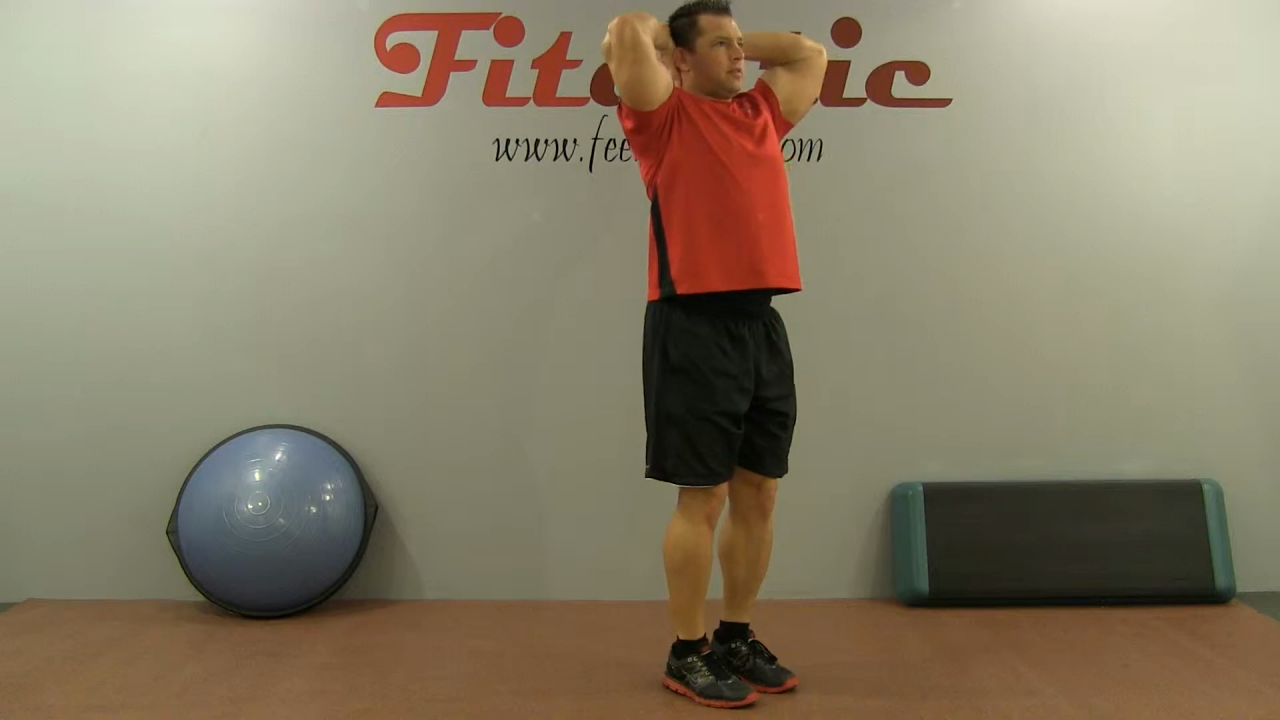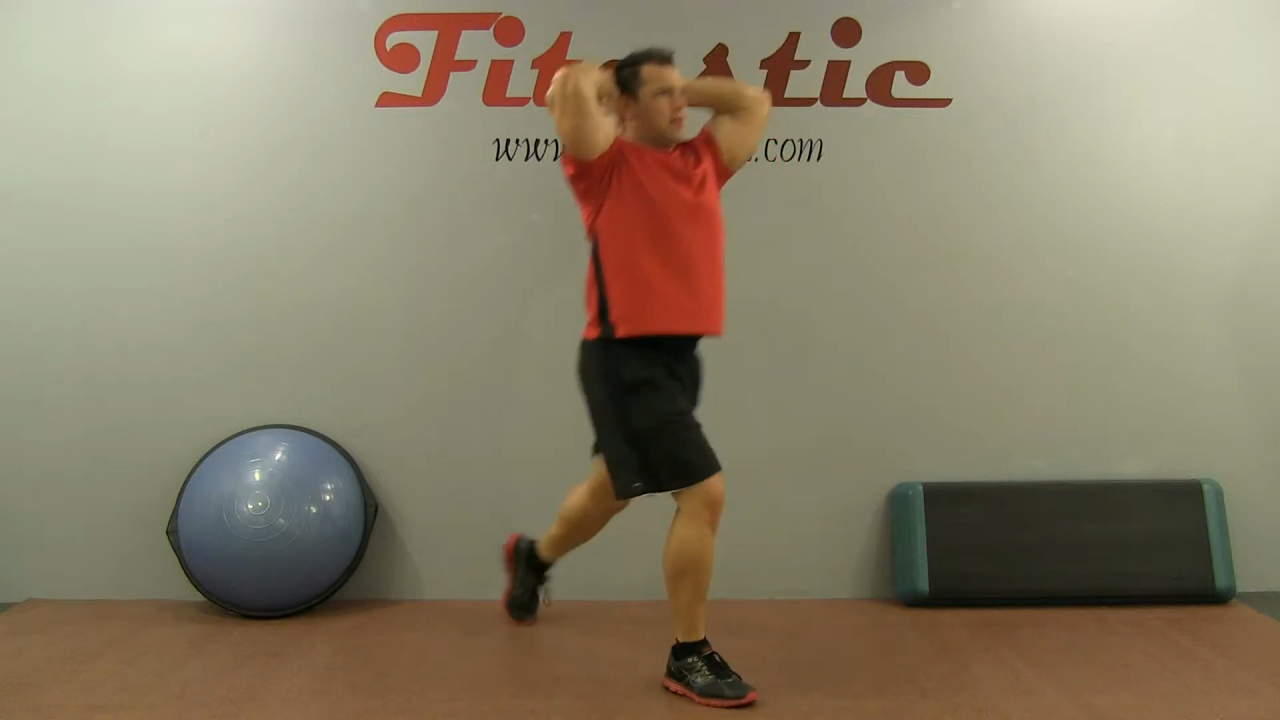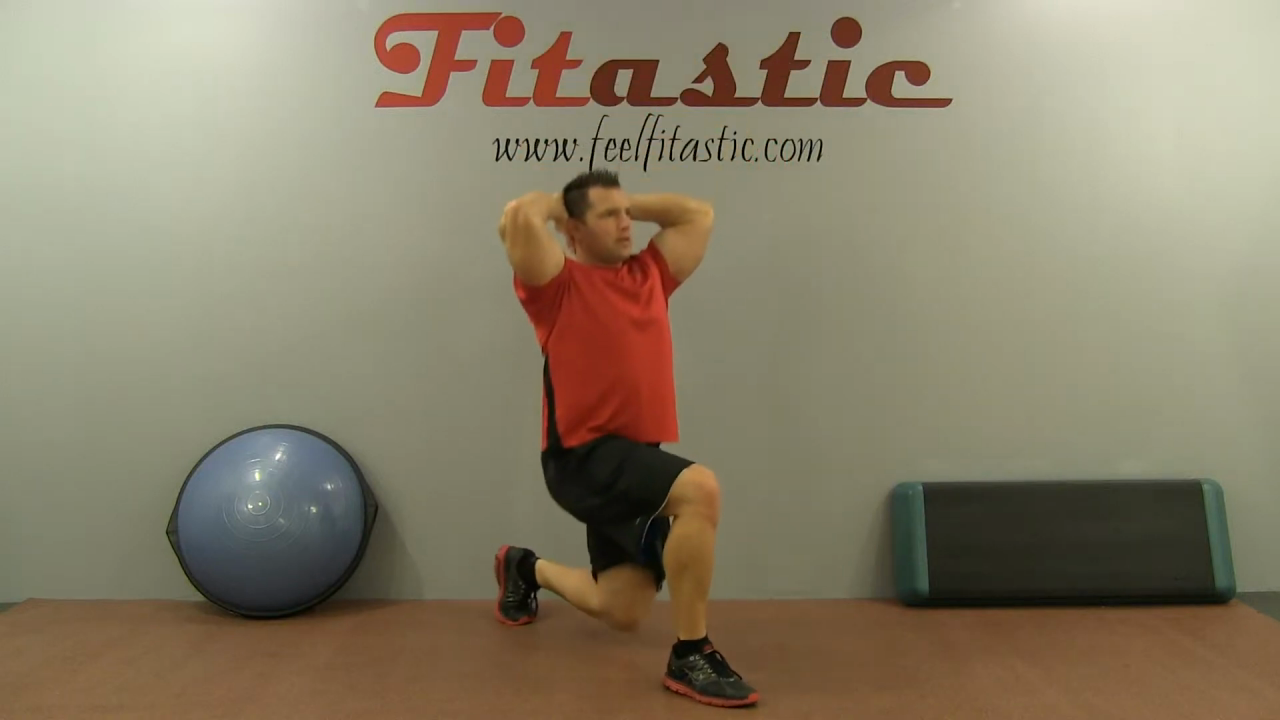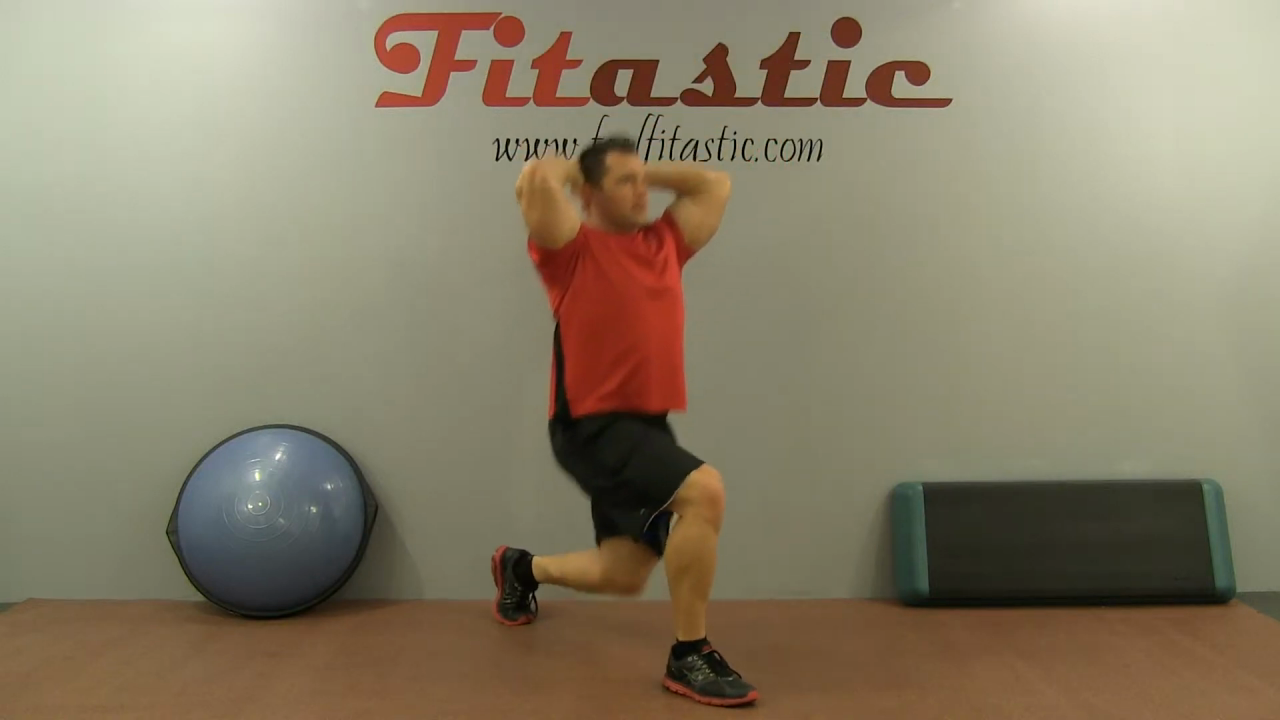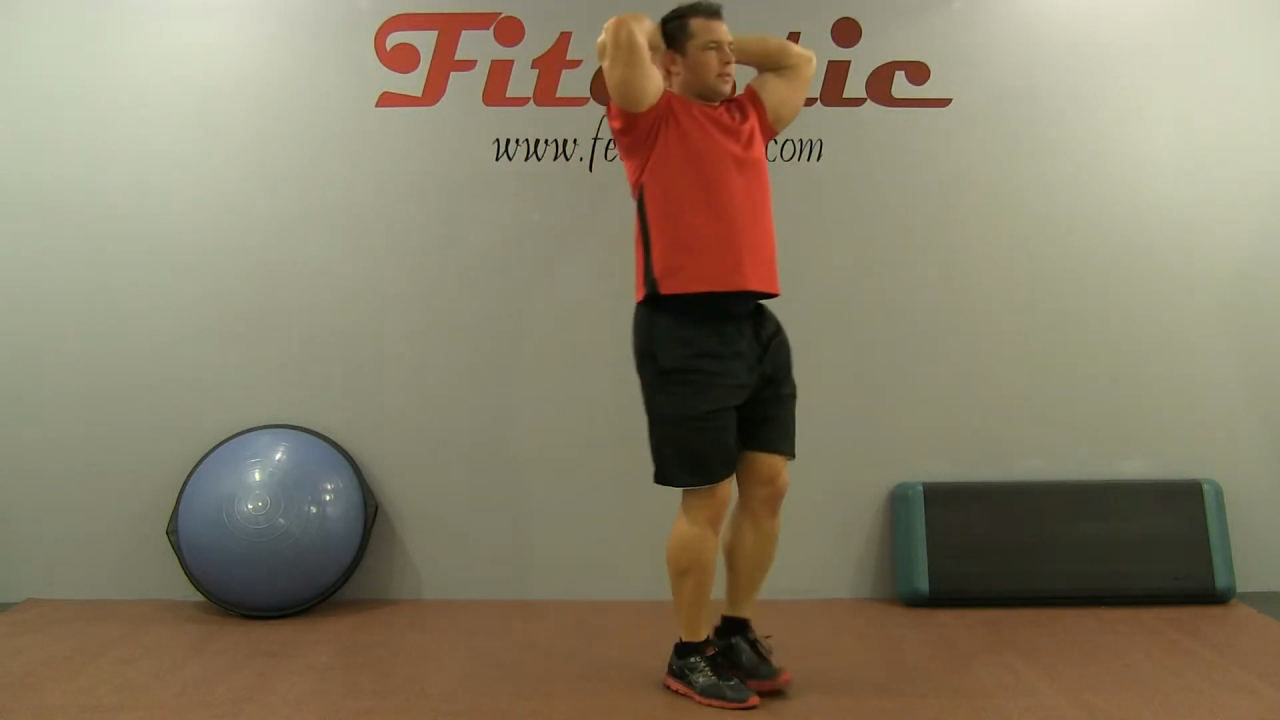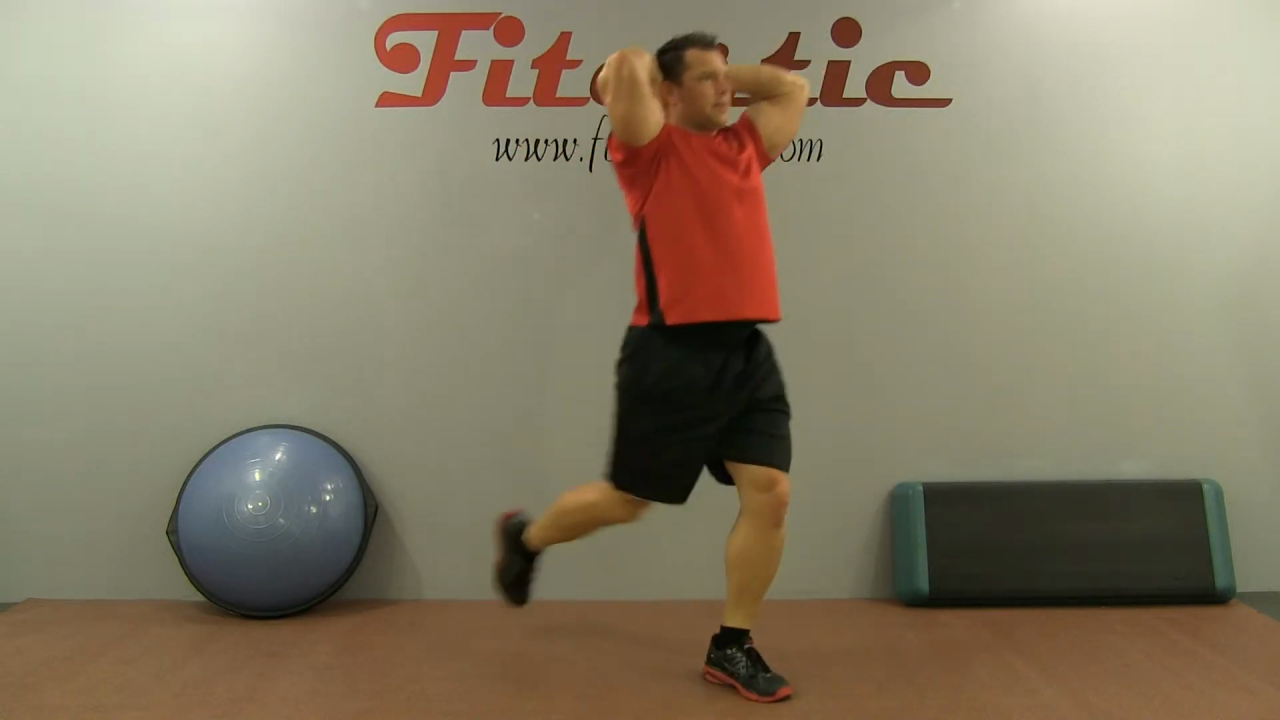
dt=0.7s
person 1, frame 1
left shoulder: (762, 113)
right shoulder: (665, 117)
left hip: (762, 324)
right hip: (693, 327)
left knee: (758, 497)
right knee: (703, 498)
left ankle: (736, 641)
right ankle: (687, 654)
person 1, frame 2
left shoulder: (701, 162)
right shoulder: (608, 164)
left elbow: (754, 103)
right elbow: (568, 89)
left wrist: (682, 86)
right wrist: (609, 81)
left hip: (678, 354)
right hip: (624, 356)
left knee: (614, 485)
right knee: (704, 493)
left ankle: (531, 556)
right ankle: (689, 658)
person 1, frame 3
left shoulder: (650, 273)
right shoulder: (559, 284)
left elbow: (699, 213)
right elbow: (518, 218)
left wrist: (626, 201)
right wrist: (558, 202)
left hip: (638, 453)
right hip: (584, 455)
left knee: (621, 612)
right knee: (700, 490)
left ankle: (525, 568)
right ankle: (690, 655)
person 1, frame 4
left shoulder: (665, 242)
right shoulder: (574, 249)
left elbow: (716, 184)
right elbow: (534, 182)
left wrist: (645, 171)
right wrist: (576, 168)
left hip: (648, 421)
right hip: (593, 426)
left knee: (625, 575)
right knee: (703, 493)
left ankle: (521, 569)
right ankle: (689, 655)
person 1, frame 5
left shoulder: (747, 118)
right shoulder: (652, 120)
left elbow: (800, 61)
left hip: (755, 324)
right hip: (683, 329)
left knee: (768, 483)
right knee: (709, 499)
left ankle: (736, 633)
right ankle: (691, 655)
person 1, frame 6
left shoulder: (744, 147)
right shoulder: (652, 150)
left elbow: (793, 89)
right elbow: (622, 72)
left wrist: (726, 74)
right wrist: (650, 66)
left hip: (745, 349)
right hip: (671, 350)
left knee: (771, 496)
right knee: (625, 498)
left ankle: (733, 648)
right ankle: (524, 539)
